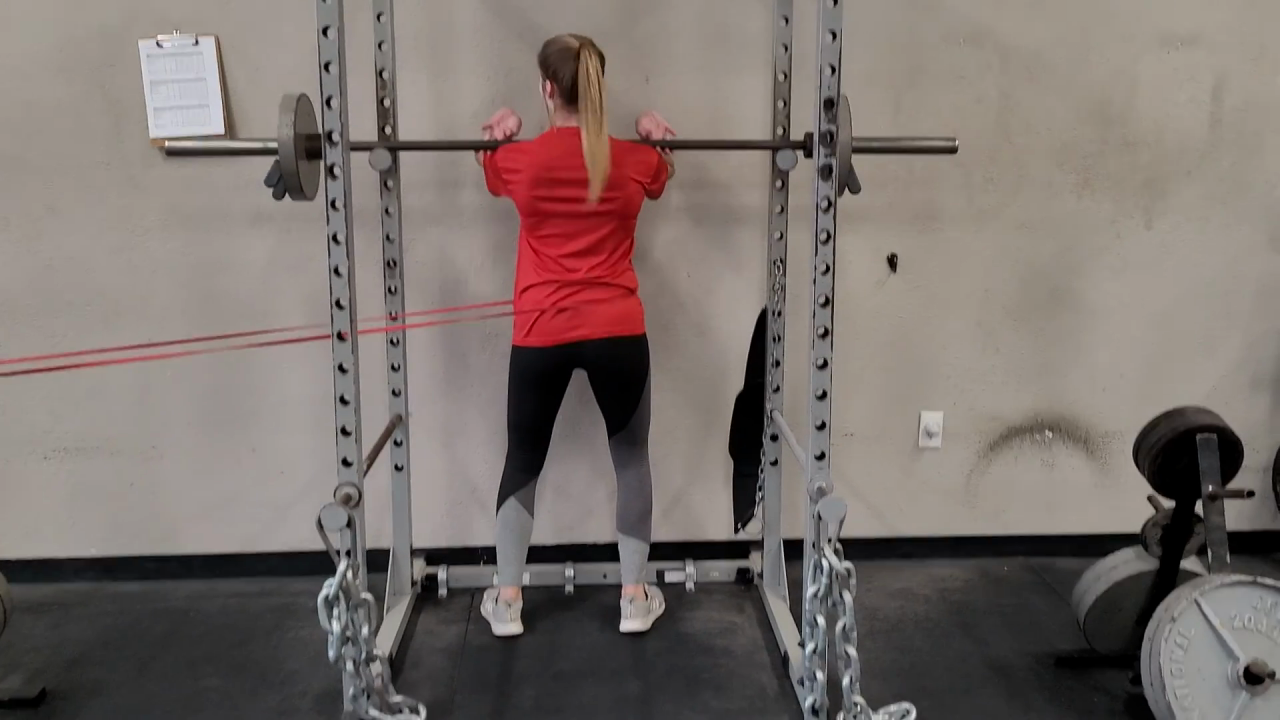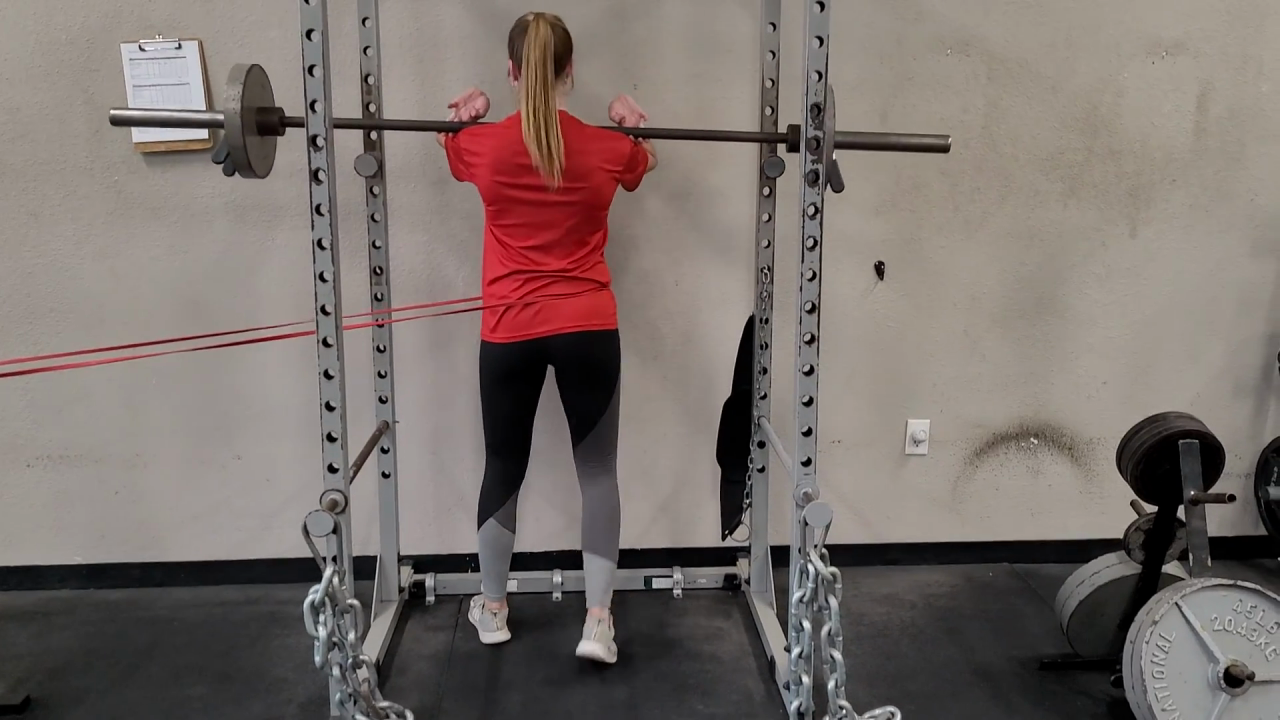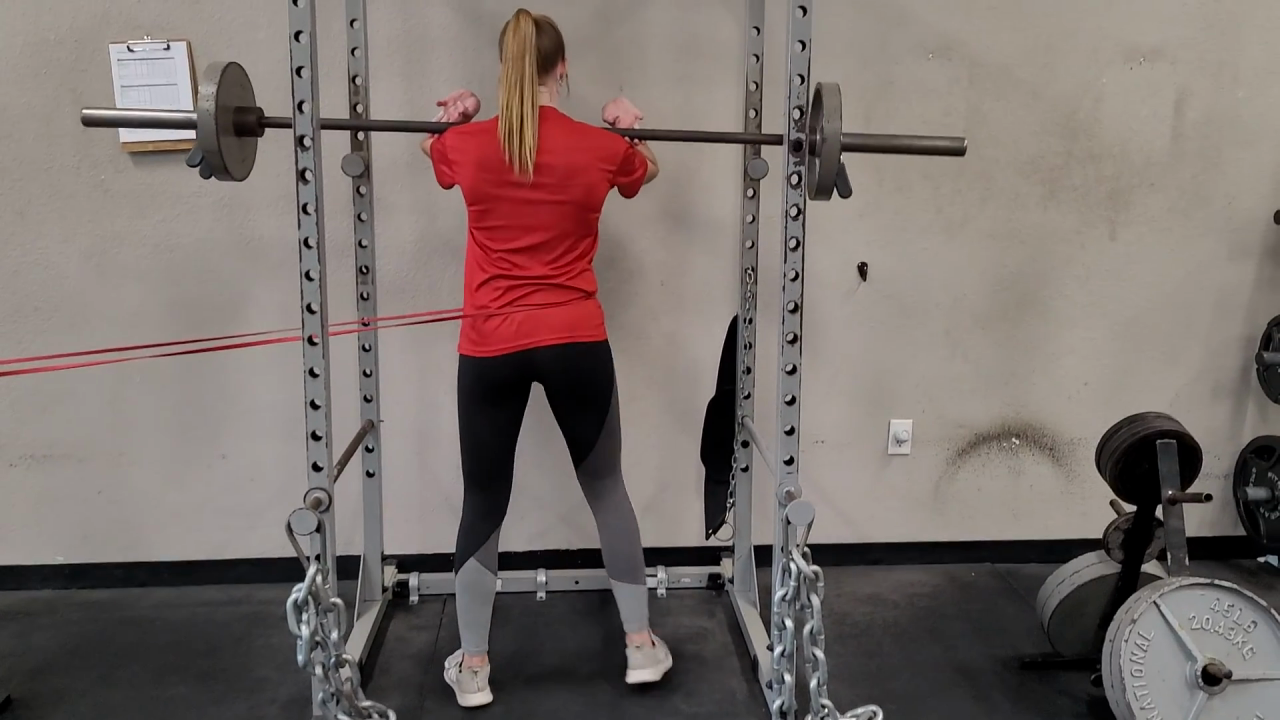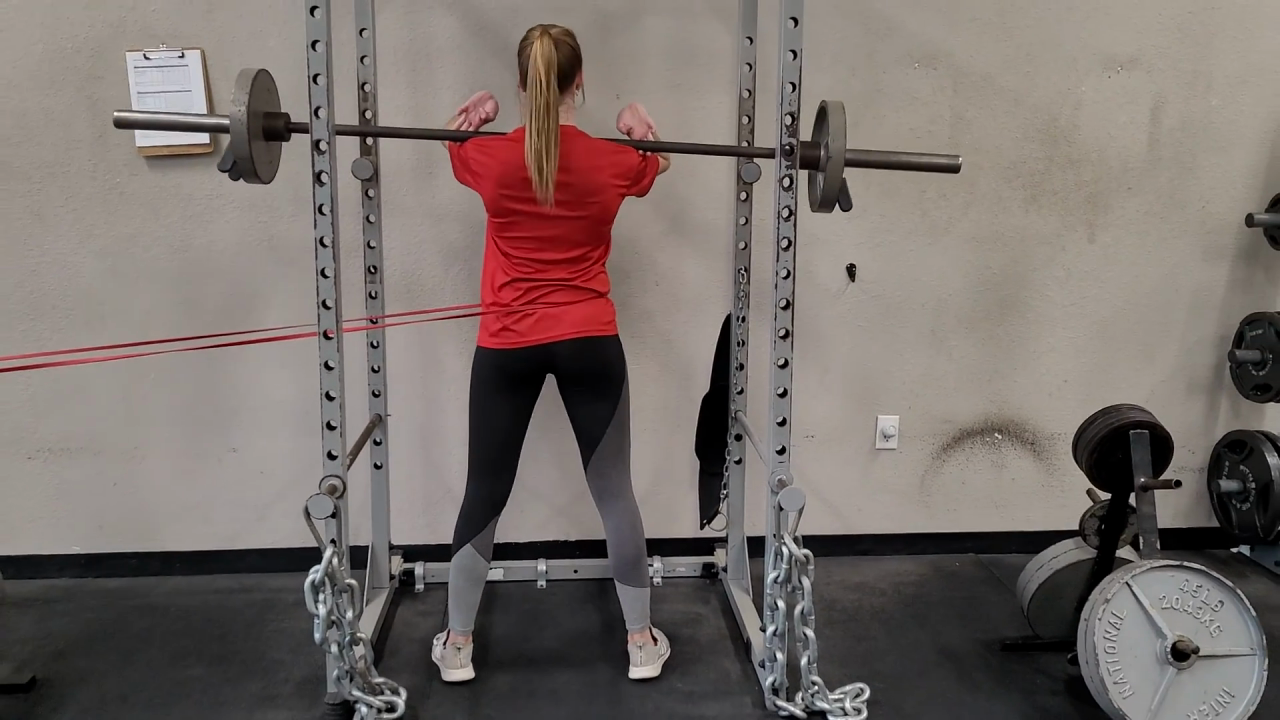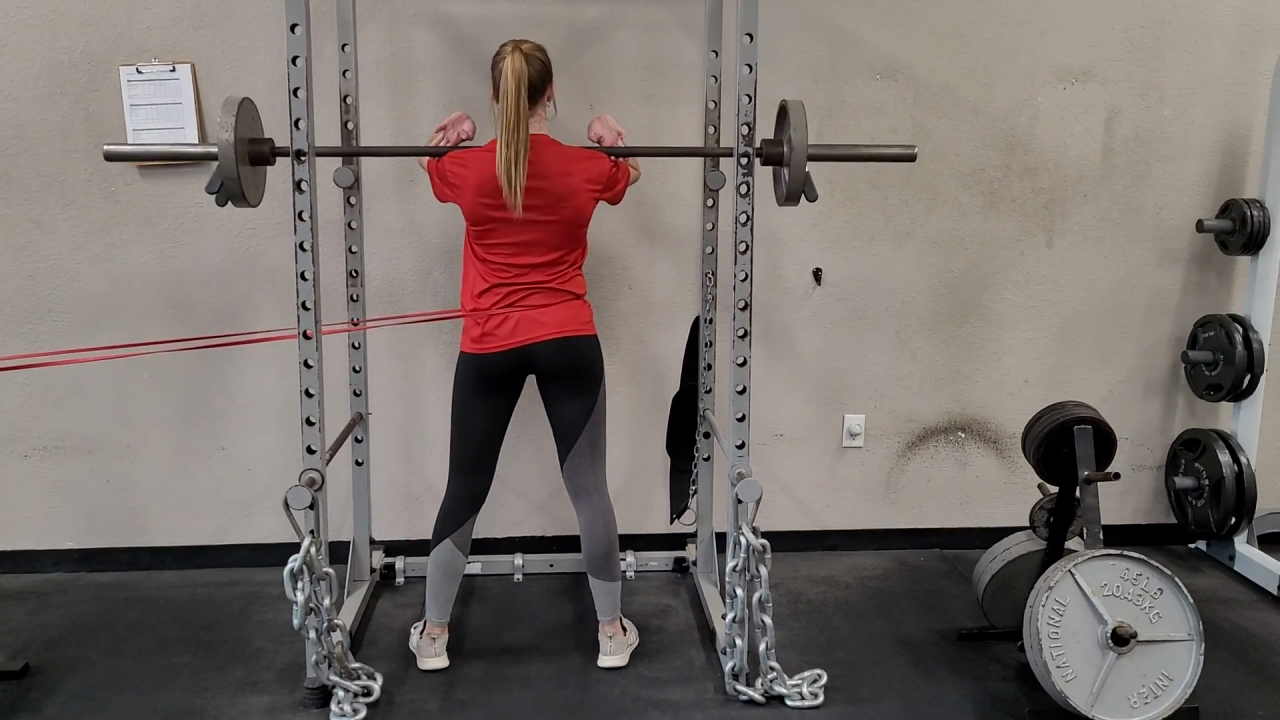
dt=1s
person 1, frame 1
left shoulder: (519, 160)
right shoulder: (633, 160)
left elbow: (489, 166)
right elbow: (659, 176)
left hip: (541, 334)
right hip: (618, 332)
left knee: (523, 460)
right knee: (631, 456)
left ankle: (506, 599)
right ankle: (635, 595)
person 1, frame 2
left shoulder: (484, 146)
right shoulder: (608, 148)
left elbow: (456, 151)
right elbow: (643, 164)
left hip: (509, 334)
right hip: (589, 330)
left knee: (503, 470)
right knee: (597, 472)
left ankle: (492, 609)
right ankle: (597, 623)
person 1, frame 3
left shoulder: (465, 146)
right shoulder: (601, 148)
left elbow: (437, 152)
right elbow: (646, 170)
left hip: (490, 348)
right hip: (575, 343)
left knee: (483, 505)
right knee: (606, 491)
left ankle: (472, 666)
right ankle: (641, 645)
person 1, frame 4
left shoulder: (489, 158)
right shoulder: (615, 163)
left elbow: (456, 143)
right elbow: (655, 163)
left wrist: (472, 118)
left hip: (507, 347)
right hip: (590, 344)
left knee: (484, 494)
right knee: (613, 492)
left ankle: (456, 644)
right ankle: (641, 641)
person 1, frame 5
left shoulder: (466, 169)
right shoulder: (589, 168)
left elbow: (432, 166)
right elbow: (628, 174)
left wrist: (450, 139)
left hip: (490, 348)
right hip: (570, 344)
left knee: (465, 491)
right knee: (589, 488)
left ankle: (433, 634)
right ankle: (611, 631)
